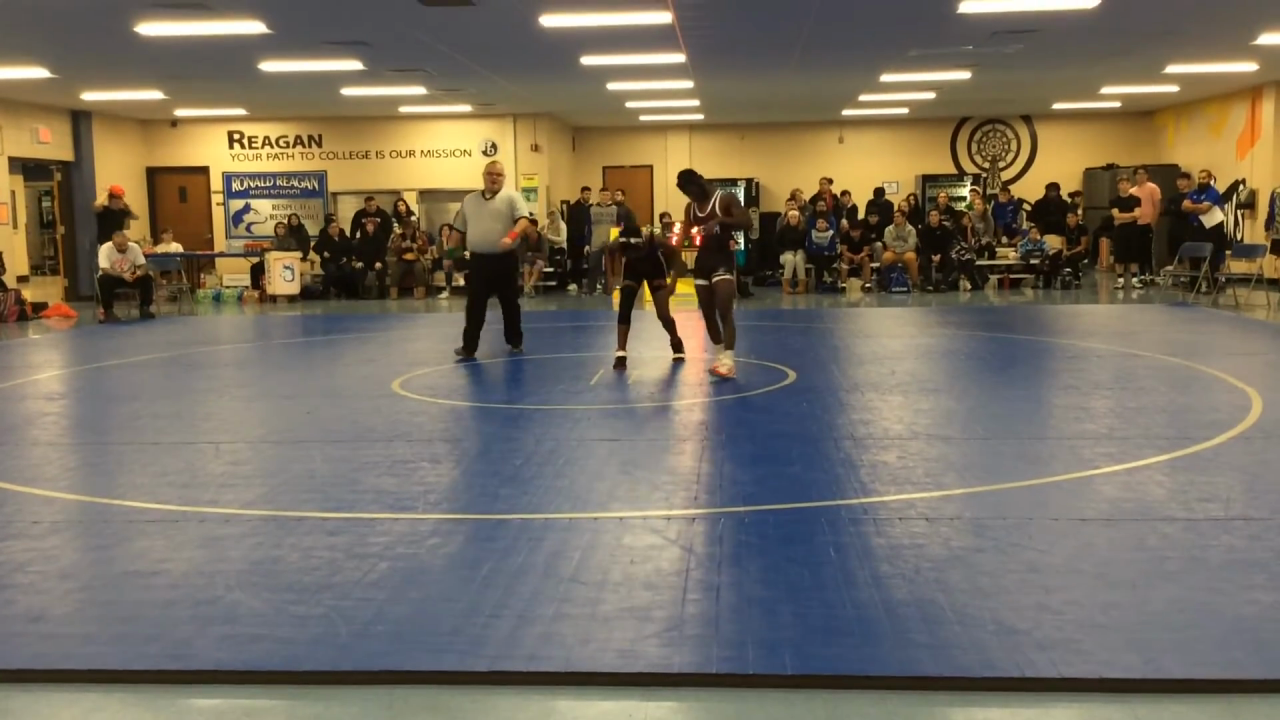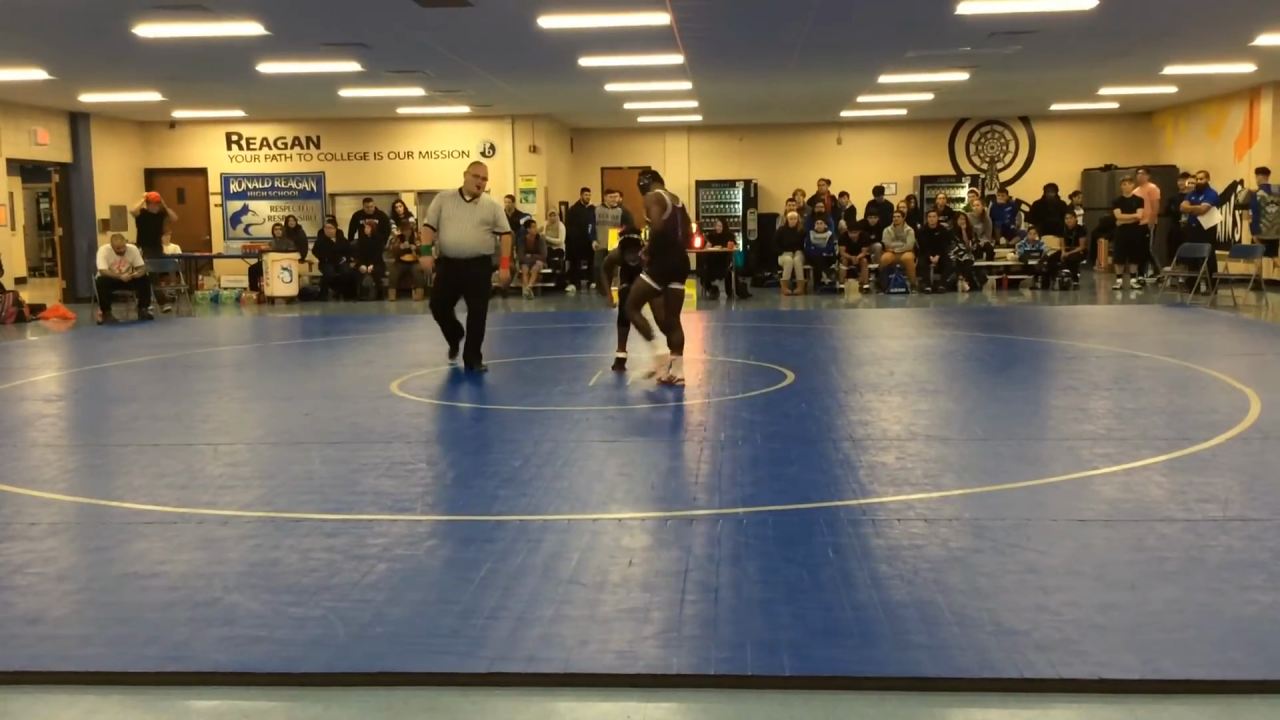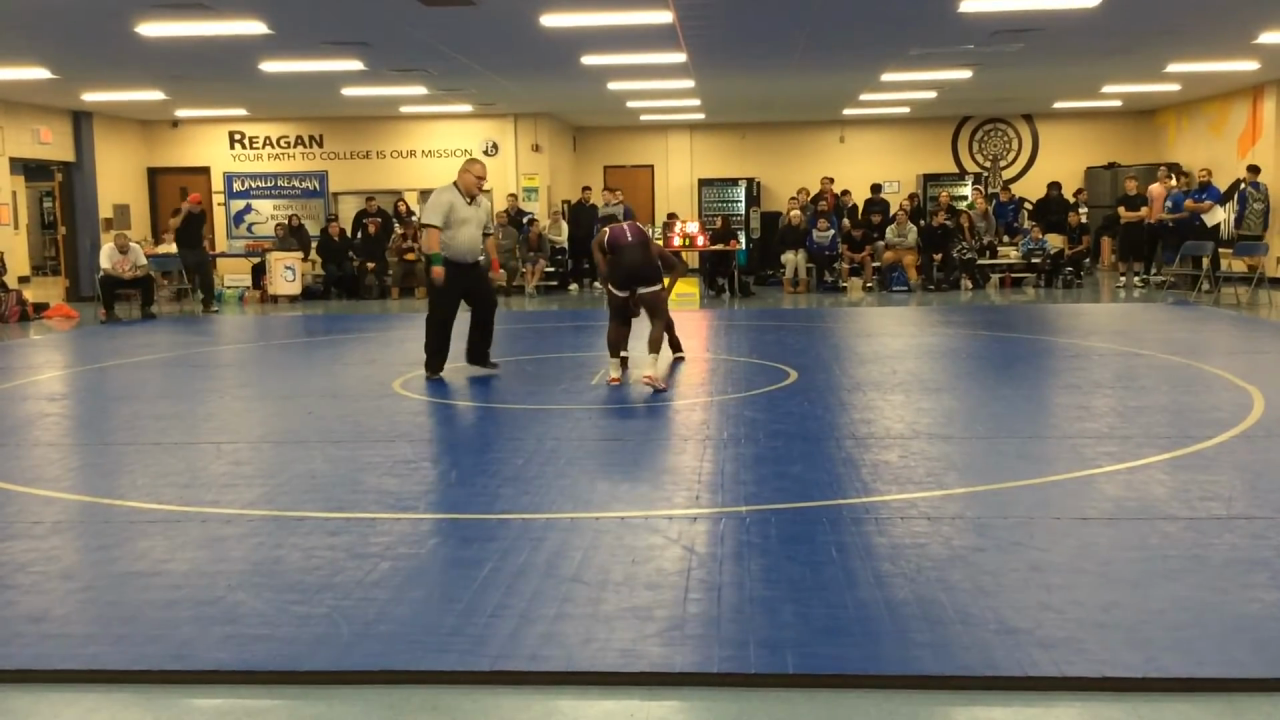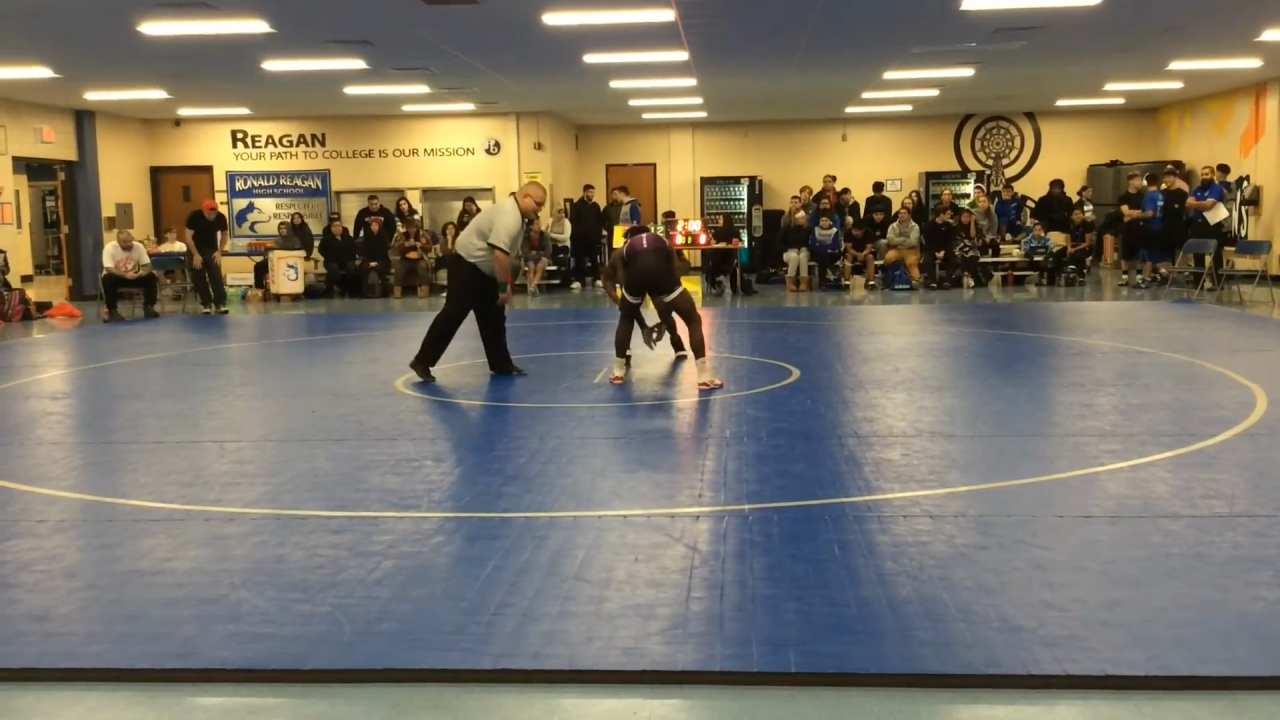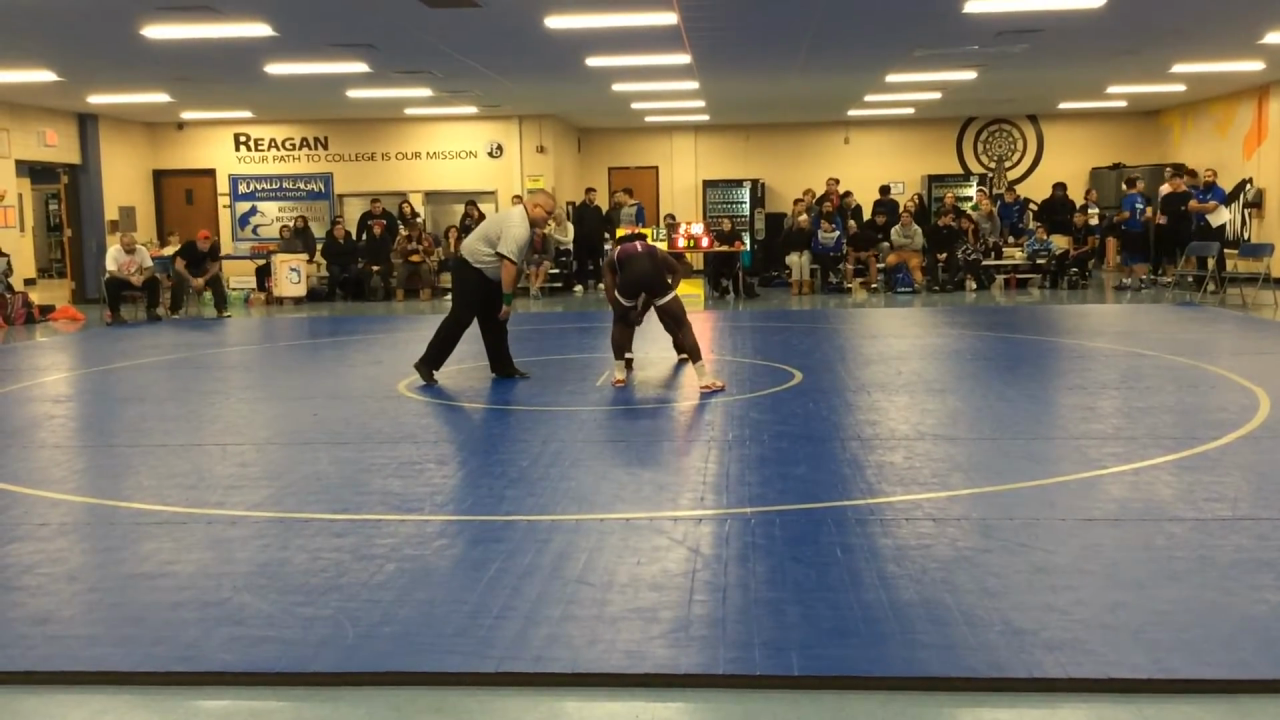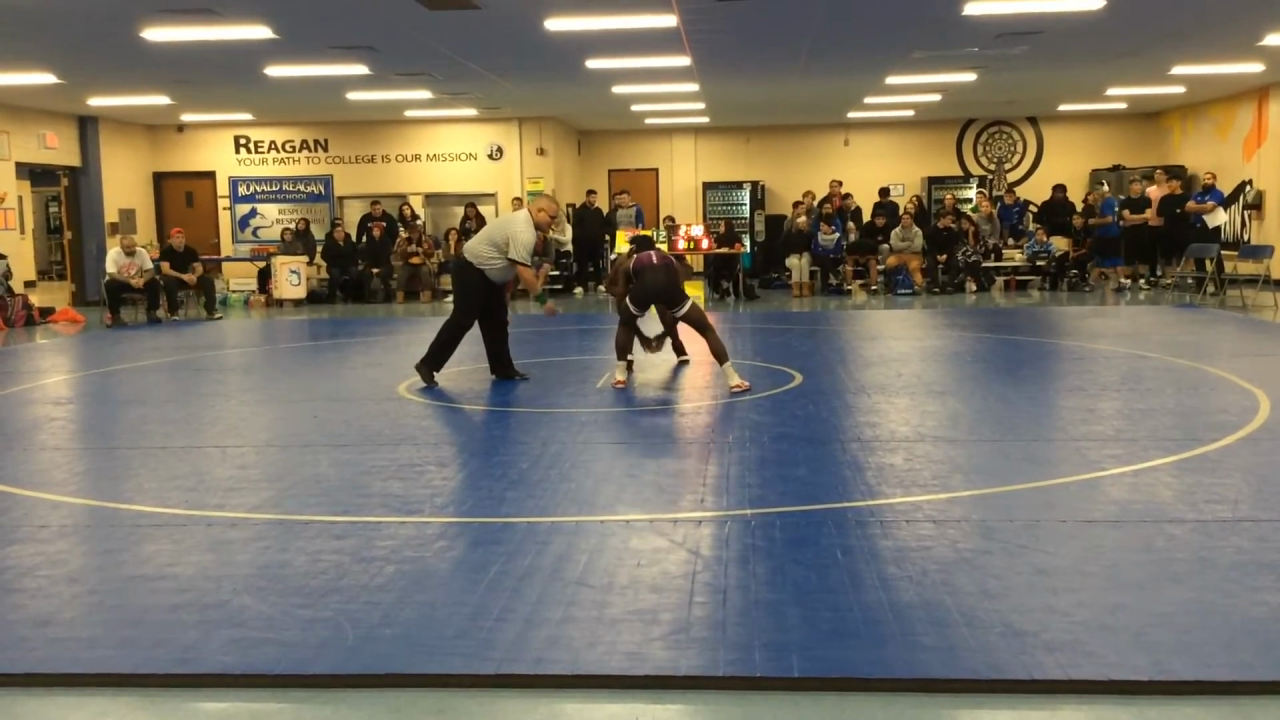
dt=0.7s
person 1, frame 1
left shoulder: (512, 197)
right shoulder: (469, 200)
left elbow: (523, 220)
right elbow: (458, 229)
left wrist: (511, 237)
left hip: (504, 259)
right hip: (478, 260)
left knee: (509, 302)
right knee: (475, 304)
left ankle: (515, 341)
right ankle: (468, 347)
person 1, frame 2
left shoulder: (492, 205)
right shoulder: (443, 199)
left elbow: (505, 235)
right elbow: (429, 227)
left wrist: (504, 265)
right wrist: (426, 252)
left hip: (478, 266)
right hip: (448, 264)
left knee: (477, 312)
right knee: (439, 307)
left ankle: (473, 359)
right ankle: (455, 338)
person 1, frame 3
left shoulder: (483, 203)
right shoulder: (444, 197)
left elbow: (488, 236)
right elbow: (432, 229)
left wrist: (495, 266)
right wrist: (437, 261)
left hip: (472, 267)
right hip: (443, 267)
left knee: (486, 307)
right knee: (441, 317)
left ankle: (478, 355)
right ankle: (433, 367)
person 1, frame 4
left shoulder: (517, 215)
right shoulder: (508, 216)
left elbow: (507, 255)
right elbow: (500, 254)
left wrist: (506, 283)
right wrist: (504, 287)
left hip: (485, 272)
right hip: (467, 267)
left knee: (494, 318)
right knee: (453, 315)
left ankle: (501, 365)
right ankle: (422, 361)
person 1, frame 5
left shoulder: (521, 219)
right shoulder: (518, 226)
left elbow: (510, 262)
right elbow: (508, 264)
right wrist: (508, 301)
left hip: (487, 273)
right hip: (470, 269)
left knee: (495, 320)
right knee: (460, 319)
left ankle: (504, 367)
right ankle: (427, 363)
person 1, frame 6
left shoulder: (524, 221)
right shoulder: (524, 230)
right elbow: (524, 271)
left wrist: (505, 290)
right wrist: (544, 300)
left hip: (488, 274)
right hip: (471, 271)
left knee: (497, 322)
right knee: (461, 321)
left ankle: (503, 369)
right ankle: (428, 364)
person 2, frame 1
left shoulder: (725, 199)
right shoulder: (691, 207)
left elbow: (747, 222)
right elbow: (688, 232)
left wrist: (721, 221)
left hip: (722, 260)
right hip: (702, 260)
left knee: (724, 311)
right knee: (708, 314)
left ankle: (728, 362)
right ankle: (720, 355)
person 2, frame 2
left shoulder: (652, 197)
right shoulder: (677, 200)
left elbow: (657, 226)
right elbow: (687, 236)
left wrist: (649, 250)
left hip: (662, 260)
right hip: (680, 261)
left knee: (632, 307)
right knee: (671, 319)
left ankle: (659, 356)
right ankle: (676, 370)
person 2, frame 3
left shoulder: (600, 238)
right shoulder: (638, 227)
left elbow: (605, 270)
right elbow: (662, 257)
left wrist: (628, 298)
left hip: (621, 264)
right hip: (646, 261)
left knee: (617, 320)
right knee: (659, 321)
left ankle: (615, 373)
right ankle: (650, 370)
person 2, frame 4
left shoulder: (622, 251)
right shoulder: (663, 243)
right elbow: (674, 277)
right wrist: (665, 321)
left hip: (636, 272)
right hip: (661, 271)
left knee: (626, 320)
right knee: (693, 320)
left ankle: (618, 372)
right ankle: (704, 377)
person 2, frame 5
left shoulder: (613, 256)
right shoulder: (652, 250)
left elbow: (611, 295)
left wrist: (630, 313)
left hip: (629, 276)
right hip: (654, 273)
left knee: (620, 322)
right knee: (683, 325)
left ankle: (619, 375)
right ankle: (705, 380)
person 2, frame 6
left shoulder: (627, 264)
right shoulder: (667, 258)
left wrist: (641, 336)
right wrist: (664, 335)
left hip: (643, 287)
right hip: (668, 286)
left knee: (625, 325)
right knee: (707, 330)
left ankle: (620, 377)
right ankle: (733, 380)
